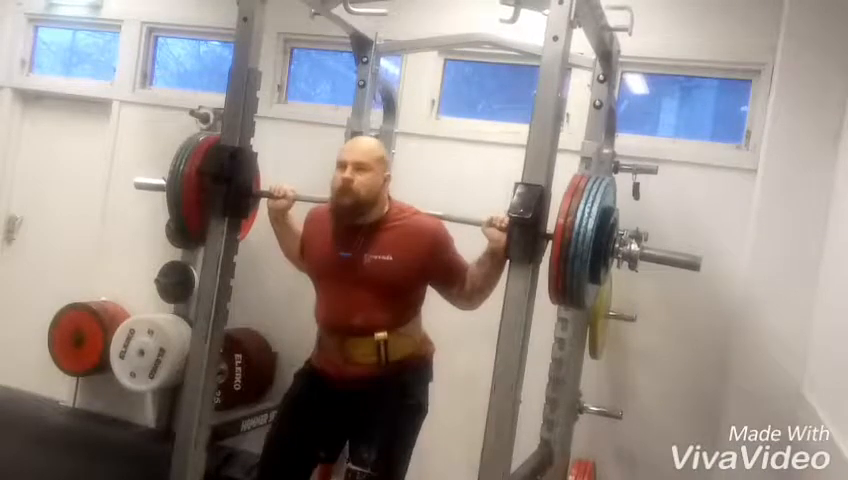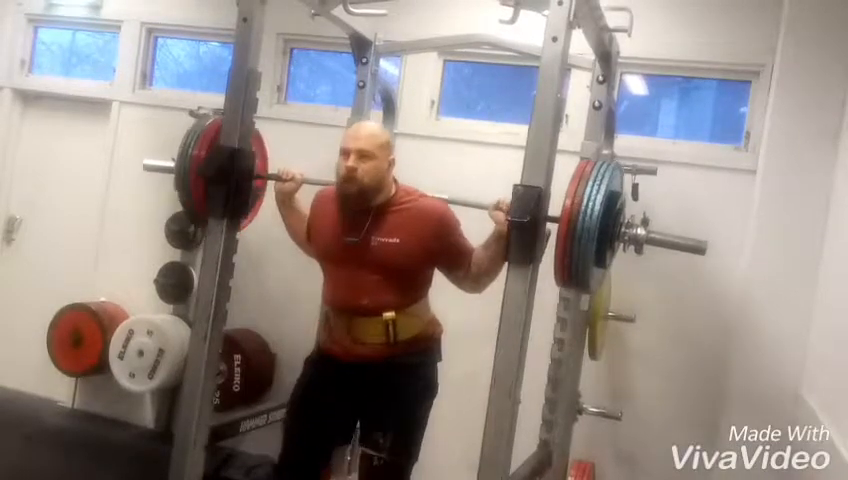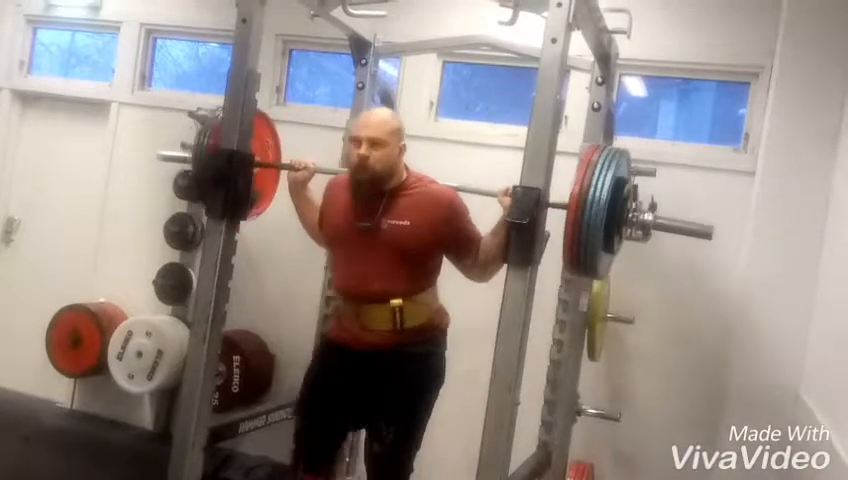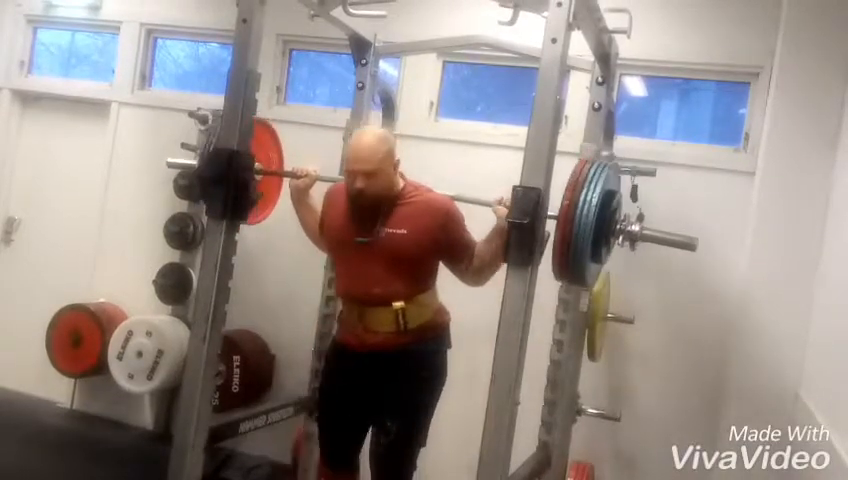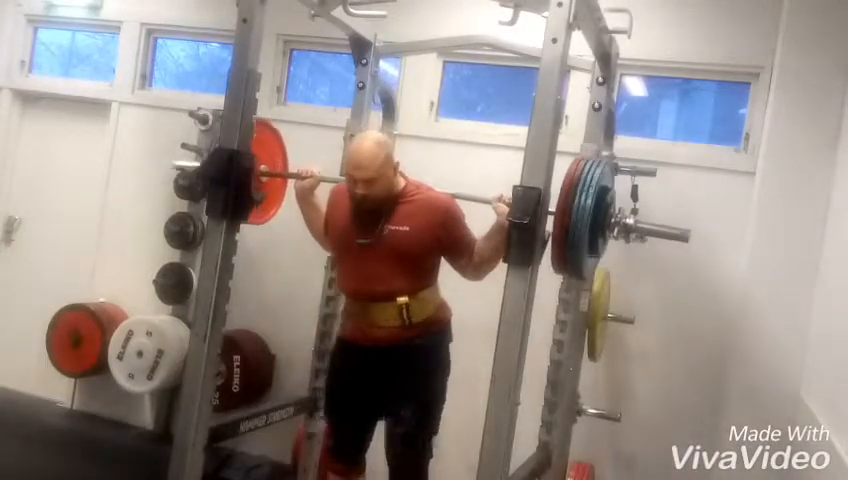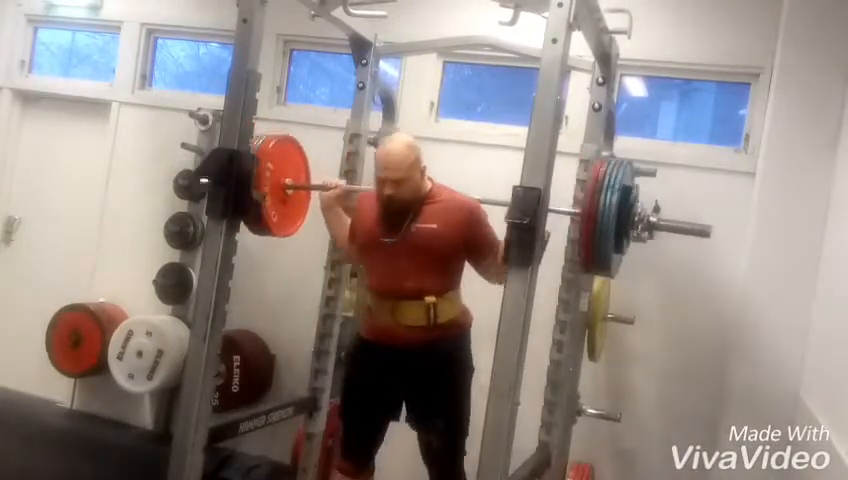
dt=0.4s
person 1, frame 1
left shoulder: (423, 233)
right shoulder: (318, 220)
left elbow: (466, 295)
left wrist: (497, 254)
right wrist: (278, 217)
left hip: (393, 380)
right hip: (325, 370)
person 1, frame 2
left shoulder: (429, 216)
right shoulder: (325, 203)
left elbow: (472, 278)
left wrist: (502, 236)
right wrist: (285, 199)
left hip: (402, 362)
right hip: (334, 353)
person 1, frame 3
left shoulder: (438, 202)
right shoulder: (338, 190)
left elbow: (480, 267)
left wrist: (510, 221)
right wrist: (297, 188)
left hip: (408, 352)
right hip: (343, 340)
right knee: (312, 448)
person 1, frame 4
left shoulder: (435, 210)
right shoulder: (337, 198)
left elbow: (474, 272)
left wrist: (503, 231)
right wrist: (300, 196)
left hip: (412, 352)
right hip: (350, 344)
person 1, frame 5
left shoulder: (436, 207)
right shoulder: (341, 198)
left elbow: (473, 267)
left wrist: (502, 228)
right wrist: (305, 197)
left hip: (417, 344)
right hip: (356, 340)
right knee: (342, 448)
person 1, frame 6
left shoulder: (460, 211)
right shoulder: (367, 204)
left elbow: (496, 270)
right wrist: (331, 207)
left hip: (440, 348)
right hip: (375, 341)
right knee: (355, 449)
